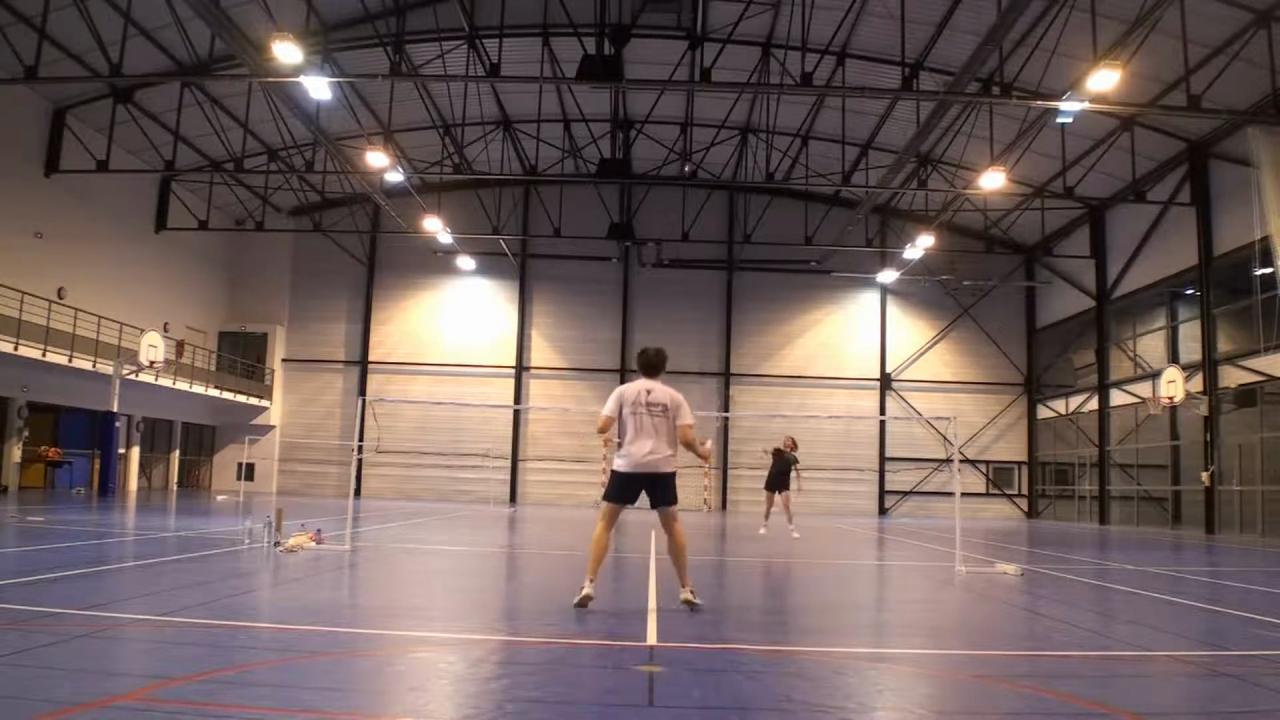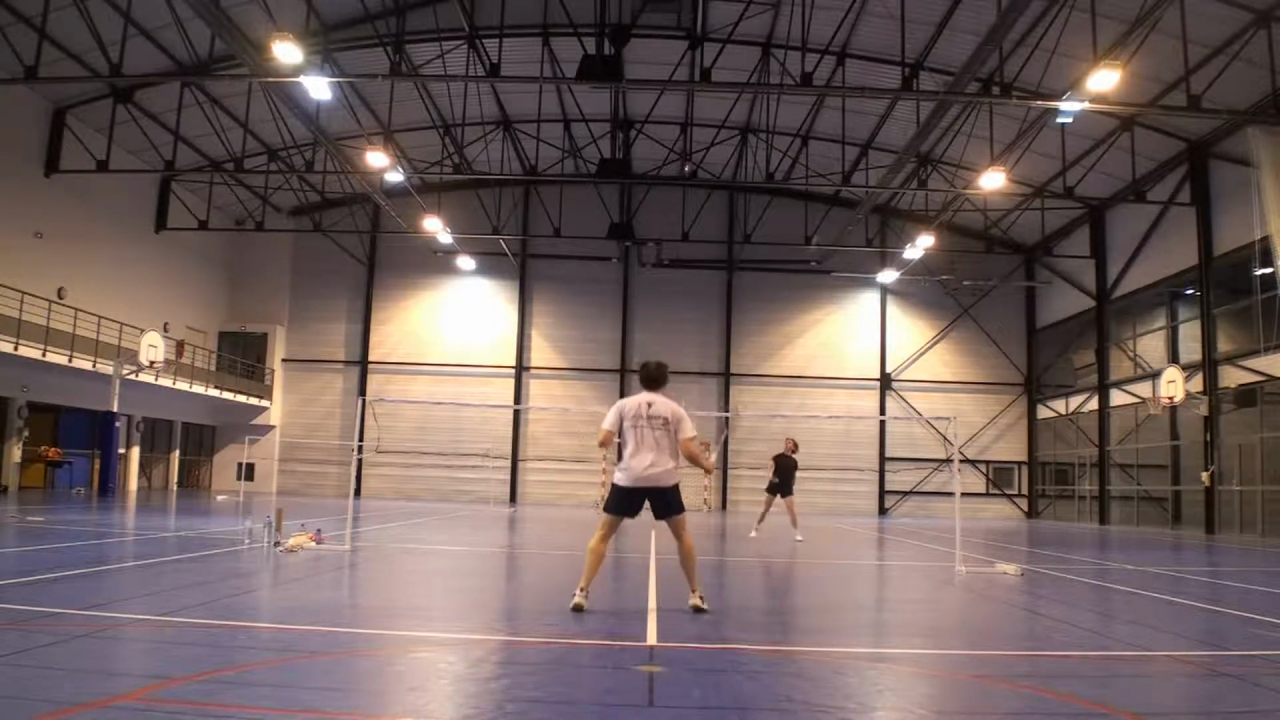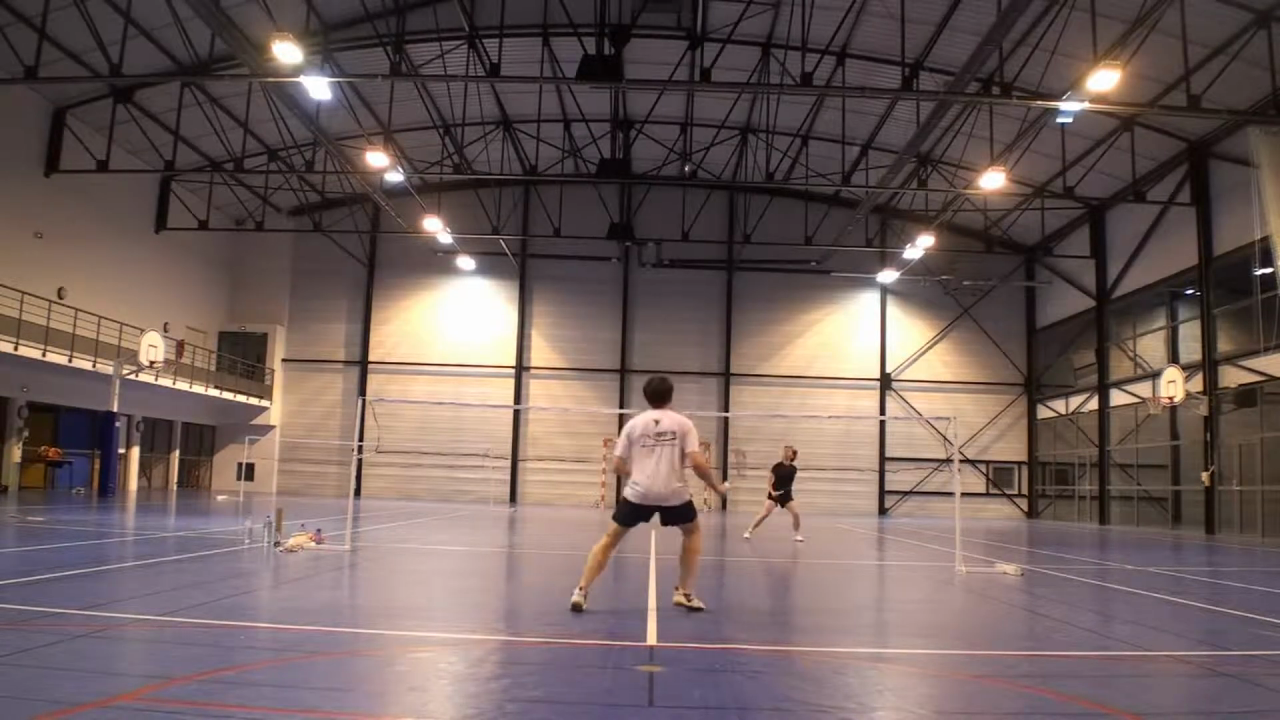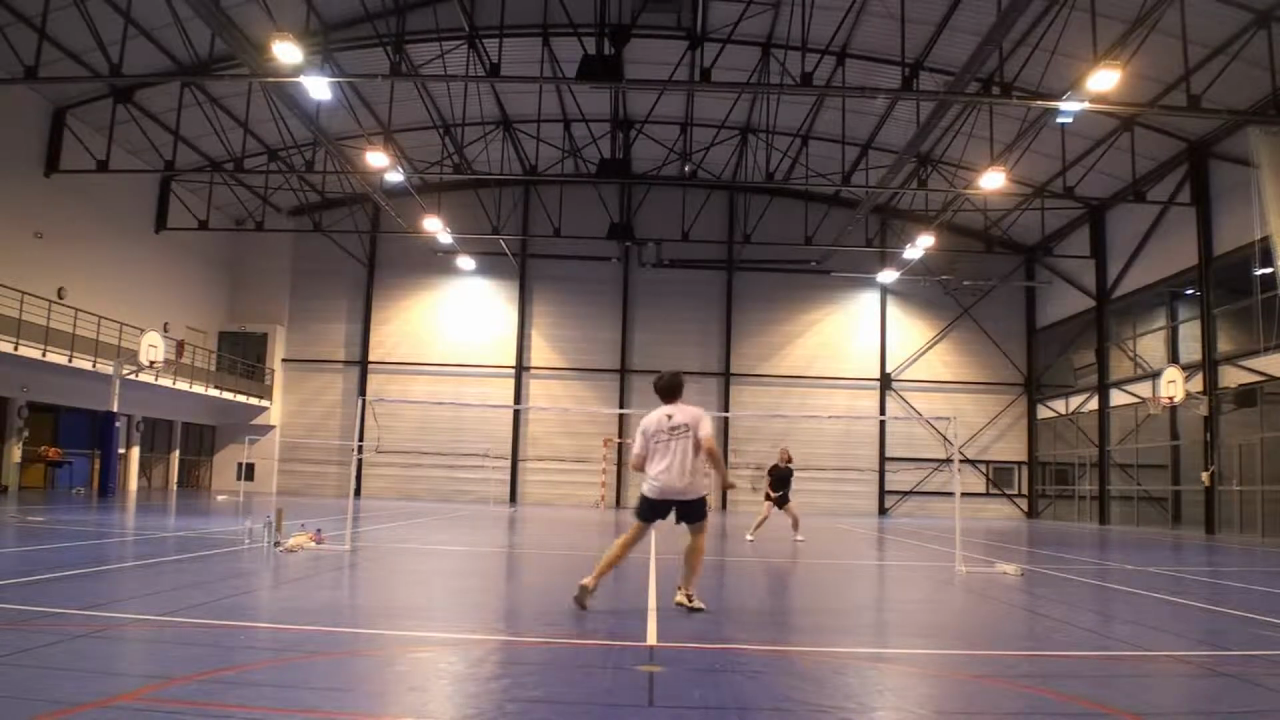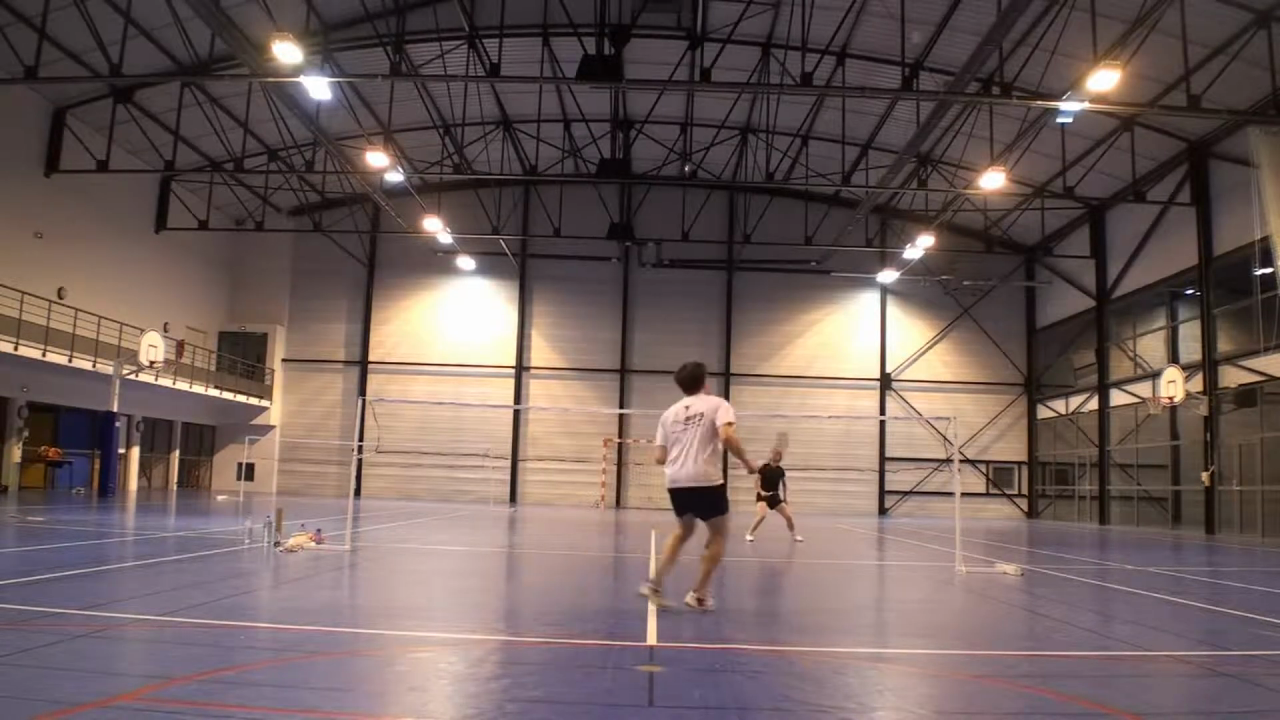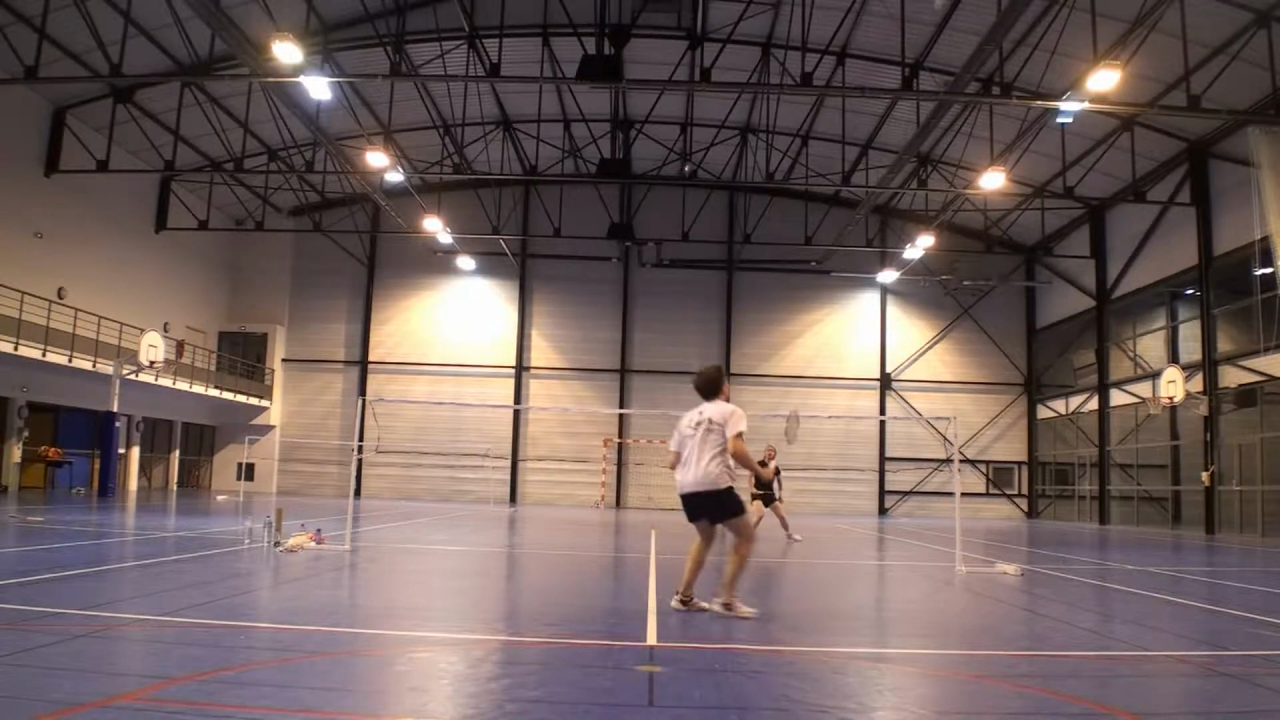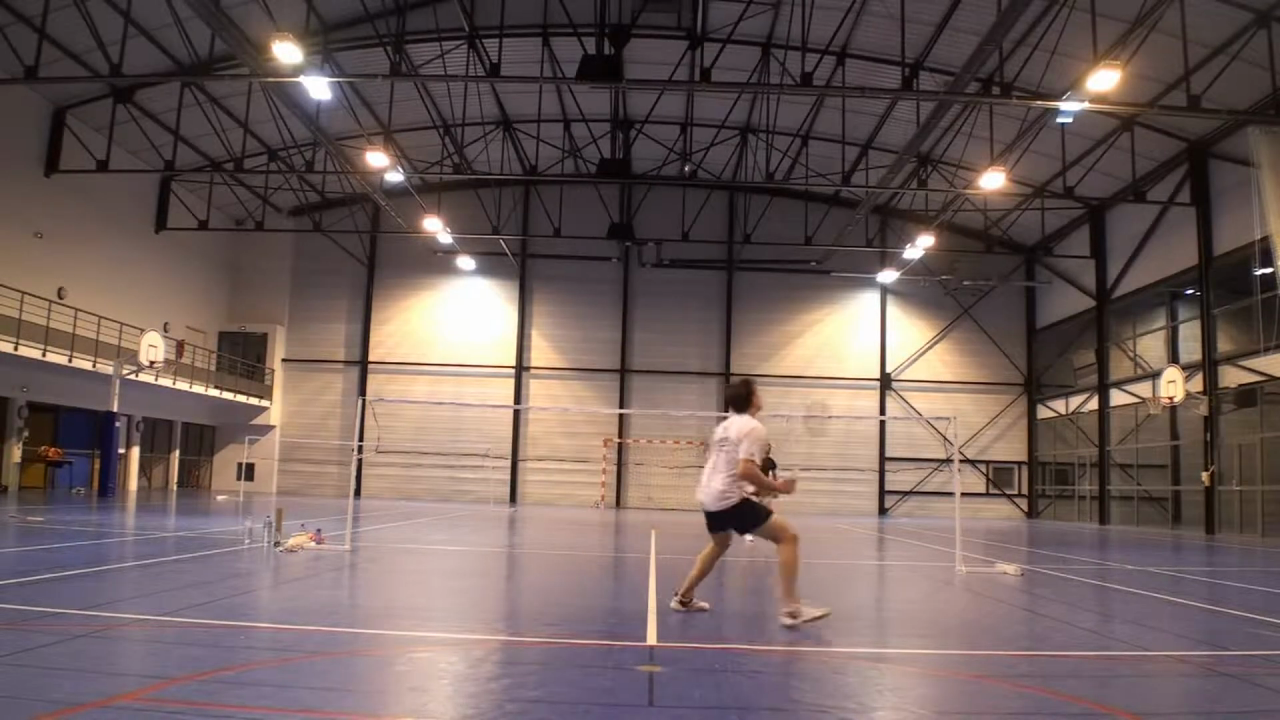
dt=0.1s
person 1, frame 1
left shoulder: (623, 391)
right shoulder: (674, 398)
left elbow: (603, 427)
right elbow: (686, 438)
left wrist: (613, 432)
right wrist: (703, 453)
left hip: (627, 466)
right hip: (662, 468)
left knee: (605, 523)
right knee: (671, 527)
left ankle: (588, 585)
right ankle: (686, 589)
person 1, frame 2
left shoulder: (624, 405)
right shoulder: (675, 410)
left elbow: (604, 441)
right elbow: (689, 451)
left wrist: (611, 440)
right wrist: (706, 465)
left hip: (628, 478)
right hip: (664, 480)
left knee: (604, 533)
right knee: (681, 533)
left ankle: (582, 592)
right ankle: (695, 594)
person 1, frame 3
left shoulder: (634, 424)
right shoulder: (683, 424)
left elbow: (618, 467)
right elbow: (698, 463)
right wrist: (716, 485)
left hip: (638, 493)
right hip: (673, 495)
left knee: (610, 540)
right knee: (693, 533)
left ankle: (581, 592)
right ankle: (684, 593)
person 1, frame 4
left shoulder: (648, 421)
right shoulder: (697, 414)
left elbow: (636, 464)
right elbow: (710, 447)
right wrist: (724, 477)
left hip: (656, 488)
right hip: (689, 489)
left knee: (631, 537)
right knee: (698, 534)
left ankle: (590, 582)
right ankle: (686, 593)
person 1, frame 5
left shoulder: (669, 413)
right shoulder: (717, 405)
left elbow: (660, 457)
right elbow: (728, 436)
right wrist: (747, 463)
left hip: (675, 480)
right hip: (704, 480)
left knee: (684, 530)
right knee: (718, 535)
left ankle: (655, 583)
right ankle: (698, 593)
person 1, frame 6
left shoulder: (687, 418)
right shoulder: (731, 412)
left elbow: (674, 462)
right elbow: (737, 450)
right wrist: (760, 472)
left hip: (686, 486)
right hip: (714, 484)
left knee: (706, 538)
right knee: (746, 537)
left ankle: (684, 597)
right ankle: (727, 599)
person 1, frame 7
left shoulder: (722, 427)
right shoulder: (753, 428)
right elbow: (746, 471)
left wrist: (765, 483)
right wrist: (774, 487)
left hip: (708, 498)
right hip: (731, 500)
left knee: (718, 547)
right knee: (788, 537)
left ankle: (683, 597)
right ankle: (791, 609)
